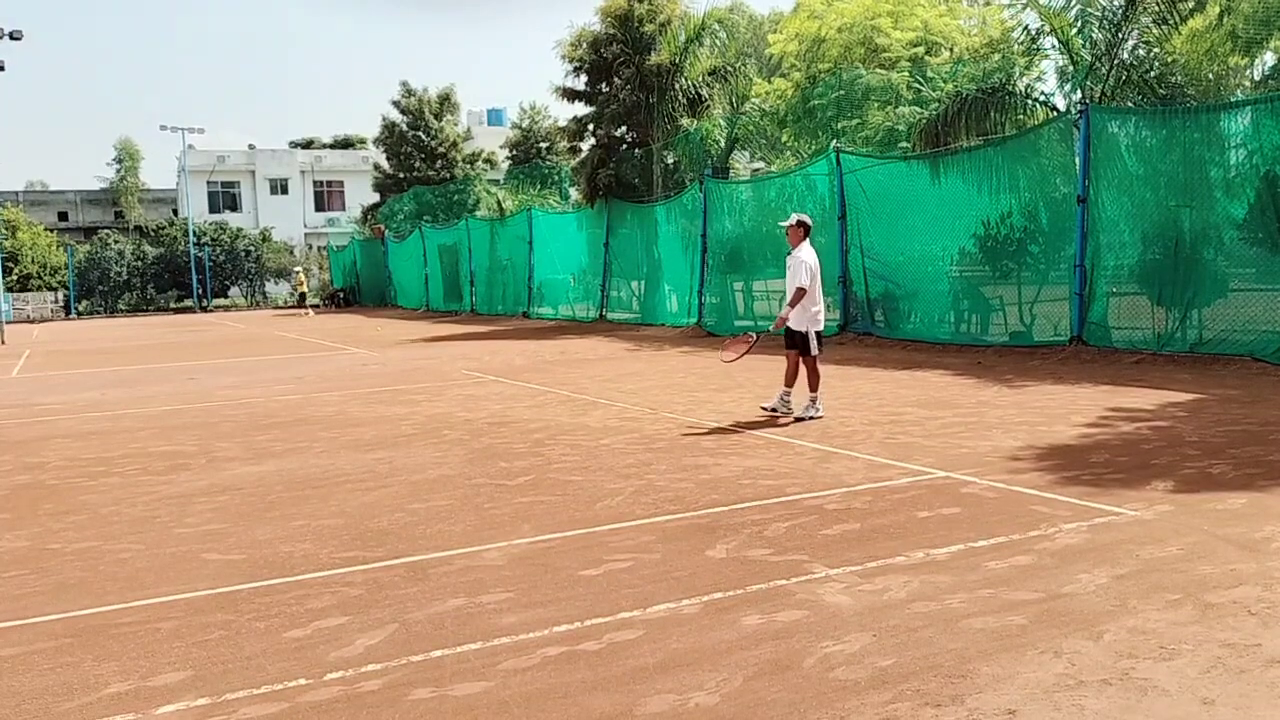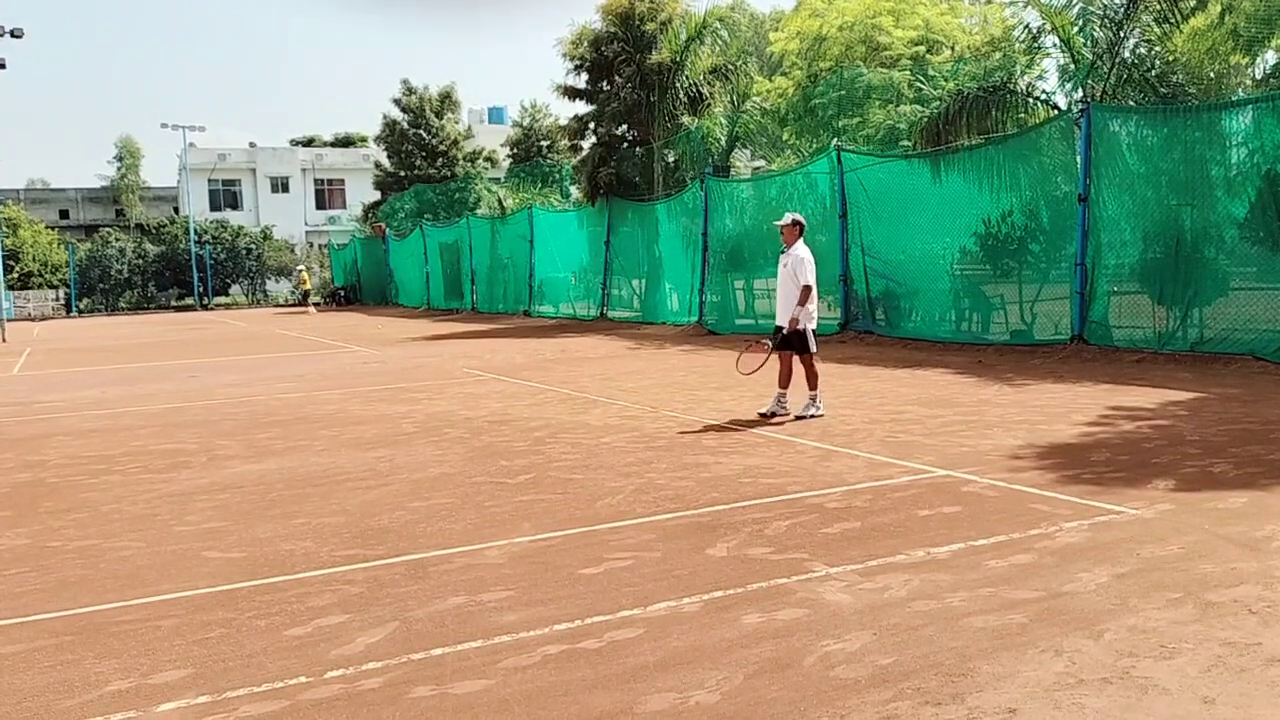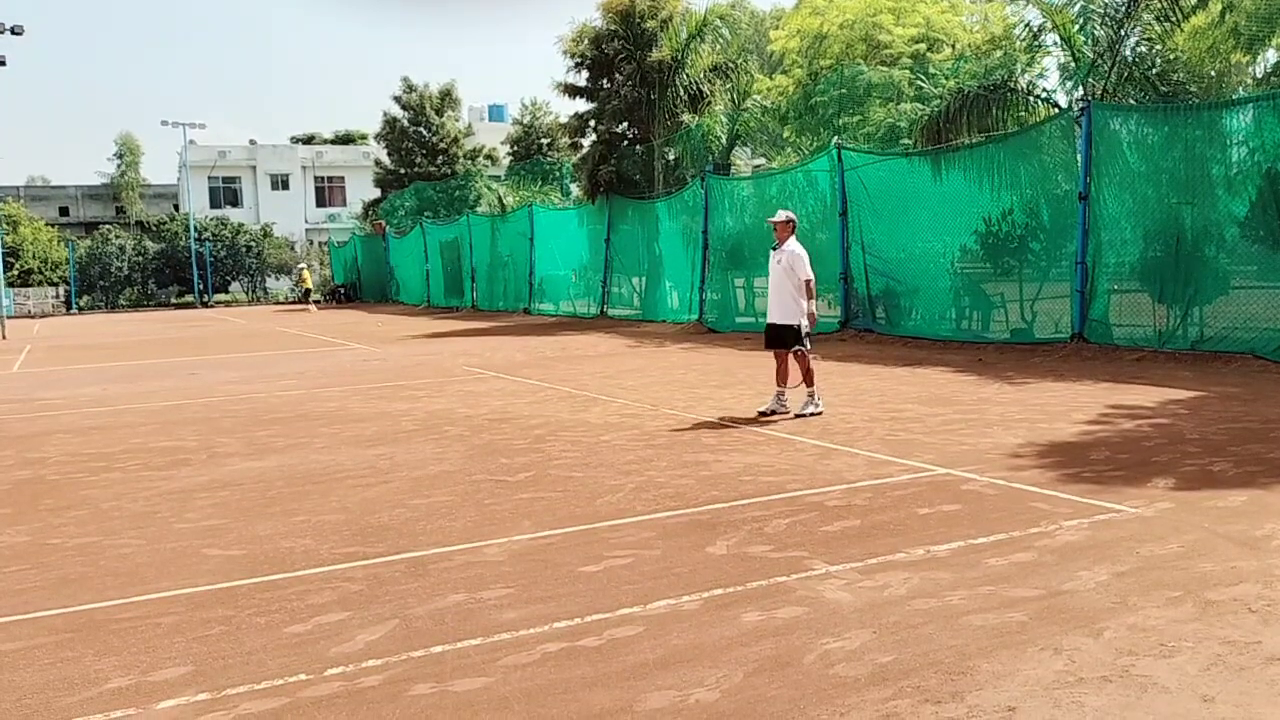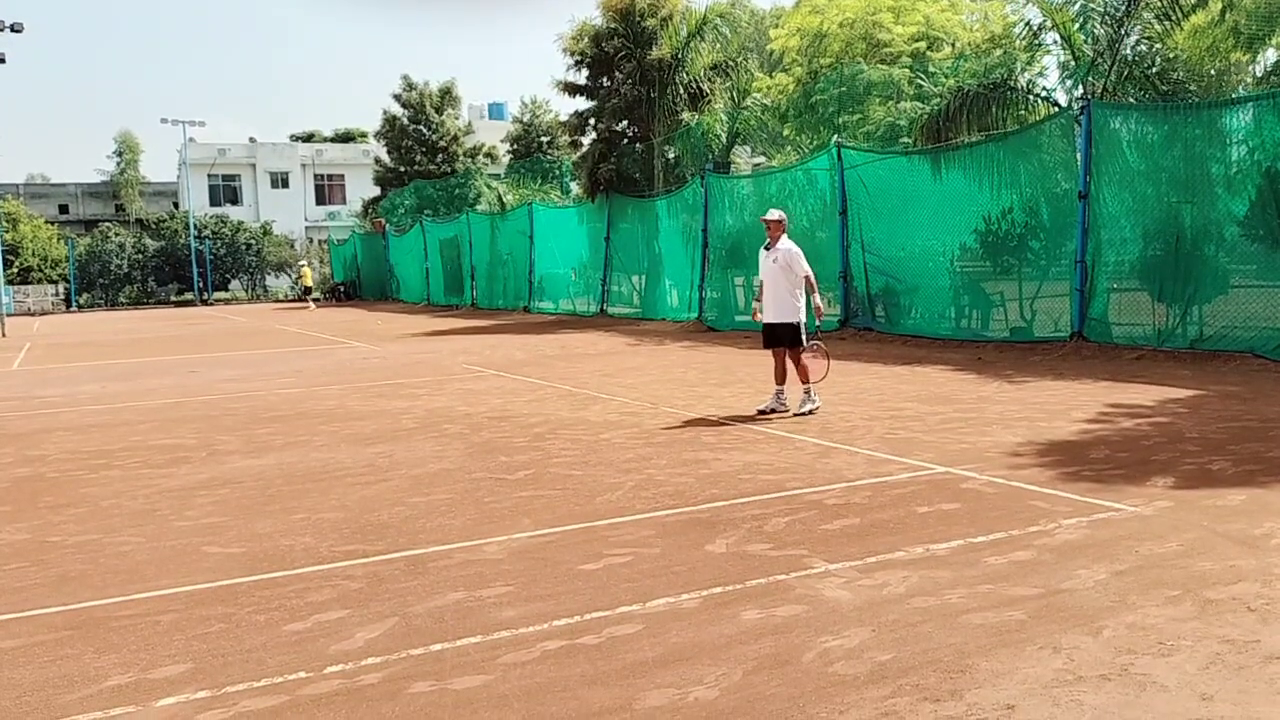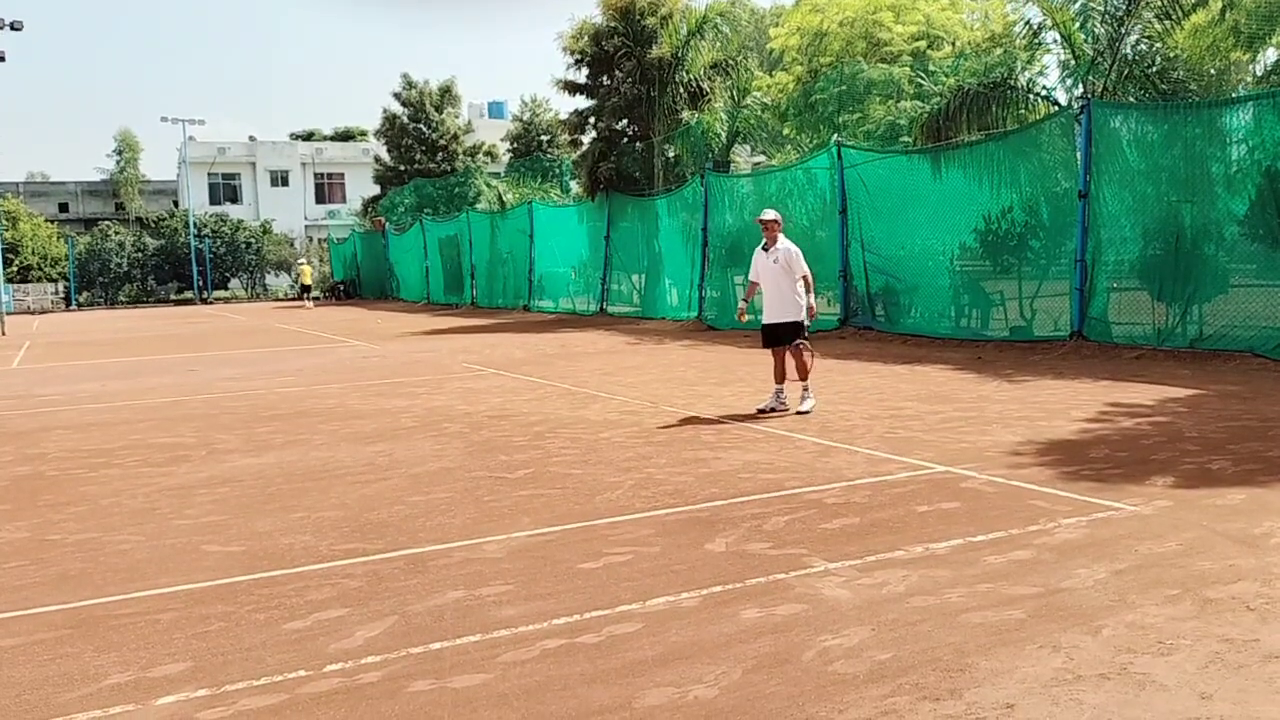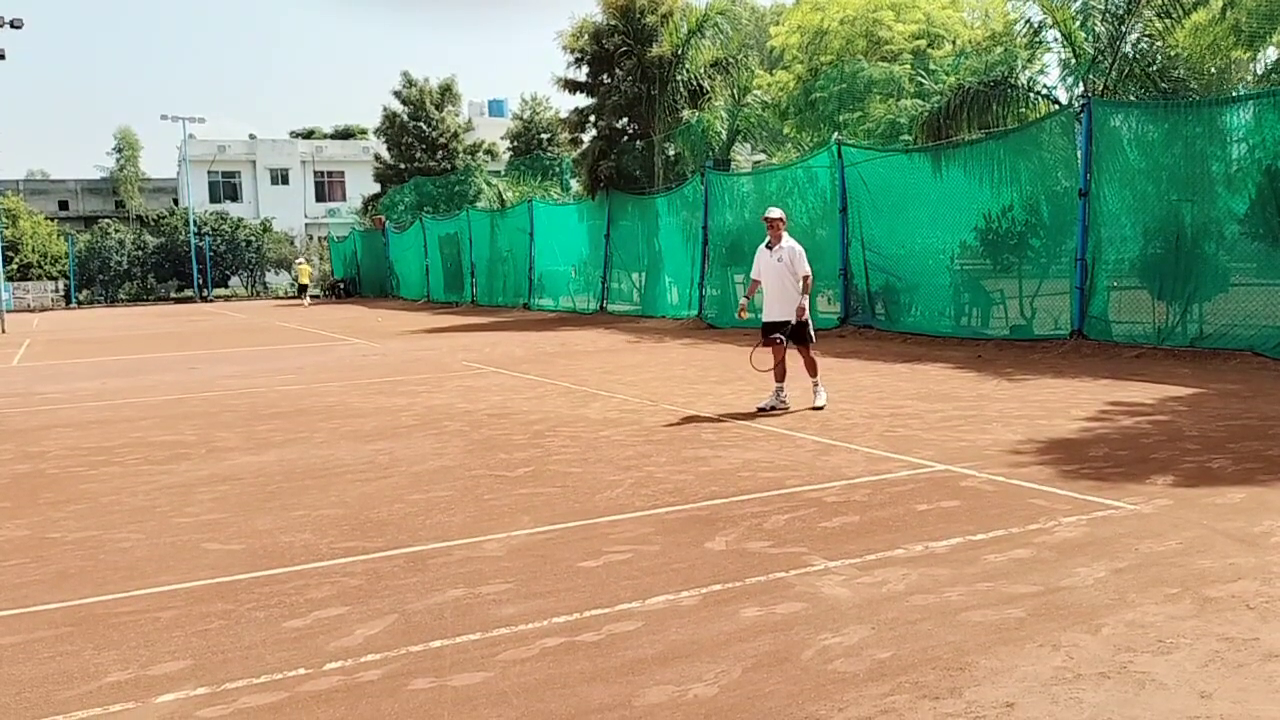
dt=0.2s
person 1, frame 1
left shoulder: (803, 257)
right shoulder: (796, 255)
left elbow: (802, 289)
left wrist: (785, 312)
left hip: (807, 320)
right hip: (796, 320)
left knee: (809, 361)
right knee: (791, 358)
left ankle: (815, 406)
right ankle: (784, 401)
person 1, frame 2
left shoulder: (801, 256)
right shoulder: (787, 254)
left elbow: (807, 287)
left wrist: (796, 313)
left hip: (799, 321)
right hip: (785, 320)
left knee: (806, 360)
right knee: (784, 360)
left ankle: (815, 404)
right ankle: (781, 403)
person 1, frame 3
left shoulder: (795, 252)
right shoulder: (775, 251)
left elbow: (808, 280)
left wrist: (811, 307)
left hip: (793, 318)
right hip: (775, 317)
left knee: (801, 357)
right knee: (780, 357)
left ankle: (813, 401)
right ankle: (780, 401)
person 1, frame 4
left shoulder: (790, 250)
right shoulder: (764, 251)
left elbow: (807, 275)
left wrist: (816, 300)
right wrist: (757, 303)
left hip: (790, 315)
right hip: (771, 316)
left knee: (795, 354)
right knee: (778, 356)
left ankle: (810, 397)
right ankle: (780, 399)
person 1, frame 5
left shoulder: (789, 249)
right shoulder: (759, 252)
left elbow: (805, 275)
right elbow: (754, 281)
left wrist: (810, 299)
right wrist: (744, 303)
left hip: (792, 313)
right hip: (771, 315)
left knee: (797, 353)
right knee: (777, 355)
left ankle: (807, 395)
right ankle: (780, 398)
person 1, frame 6
left shoulder: (793, 248)
right shoulder: (762, 250)
left elbow: (807, 276)
right elbow: (756, 279)
left wrist: (803, 301)
right wrist: (745, 299)
left hip: (795, 313)
right hip: (771, 314)
left knee: (805, 351)
right knee: (777, 354)
left ankle: (818, 389)
right ankle: (780, 397)
